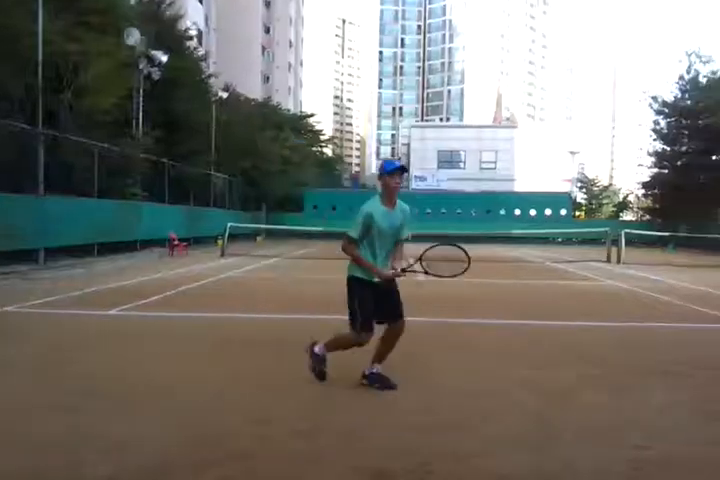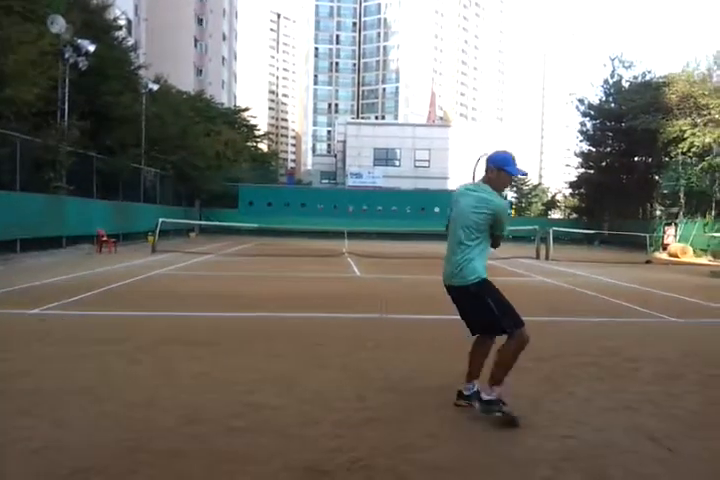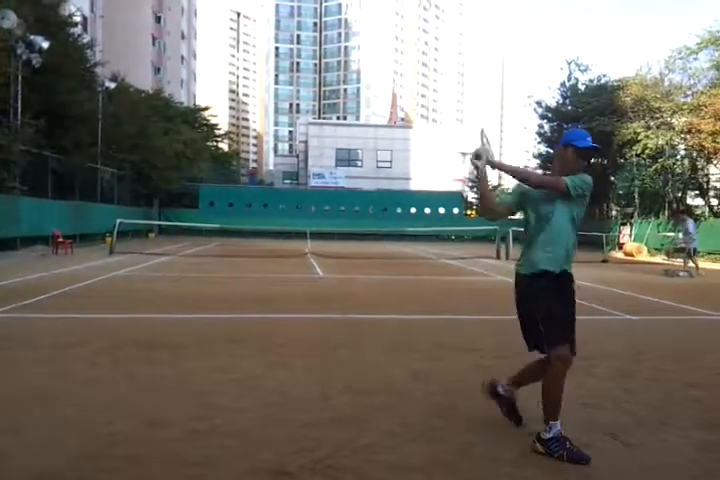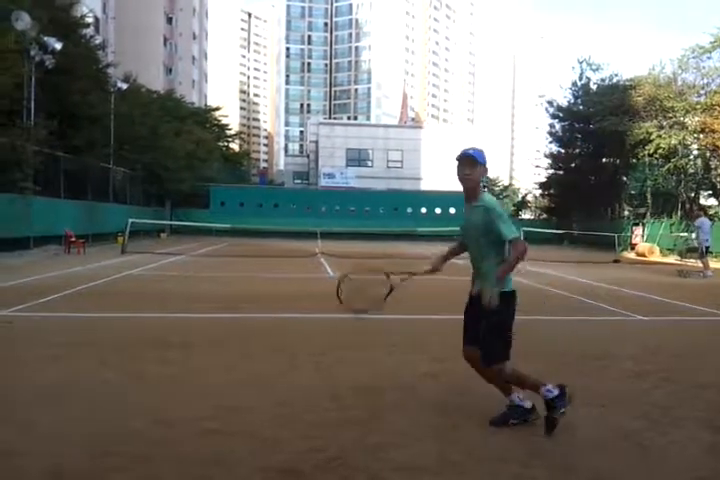
dt=0.7s
person 1, frame 1
left shoulder: (404, 210)
right shoulder: (369, 210)
right elbow: (347, 246)
left wrist: (395, 264)
right wrist: (374, 269)
left hip: (385, 277)
right hip: (361, 277)
left knee: (397, 326)
right knee: (362, 336)
left ankle: (373, 371)
right ankle: (320, 350)
person 1, frame 2
left shoulder: (461, 192)
right shoulder: (498, 206)
right elbow: (495, 242)
left hip: (452, 279)
right hip: (471, 280)
left knee: (487, 333)
right knee: (519, 336)
left ankle: (469, 391)
right ankle: (489, 395)
person 1, frame 3
left shoulder: (583, 183)
right shoulder: (527, 189)
left elbow: (541, 182)
right elbow: (492, 212)
left wrist: (499, 164)
right wrist: (481, 171)
left hip: (561, 277)
right hip: (533, 279)
left knee: (557, 357)
right knee: (560, 355)
left ankle: (505, 388)
right ankle: (550, 435)
person 1, frame 4
left shoulder: (491, 208)
right shoulder: (467, 207)
left elbow: (519, 248)
left wrist: (495, 285)
right wrist: (444, 257)
left hip: (496, 293)
right hip: (481, 291)
left knee: (492, 363)
right knee: (474, 355)
left ankle: (551, 392)
right ankle: (522, 404)
